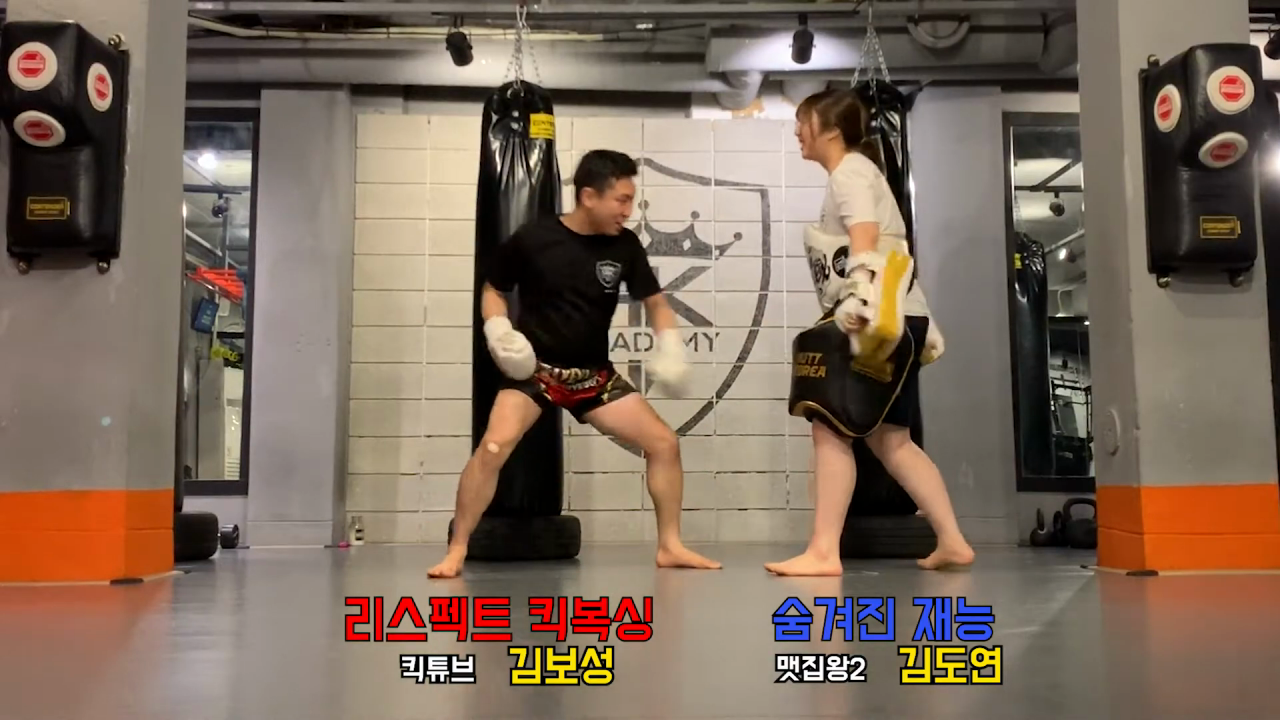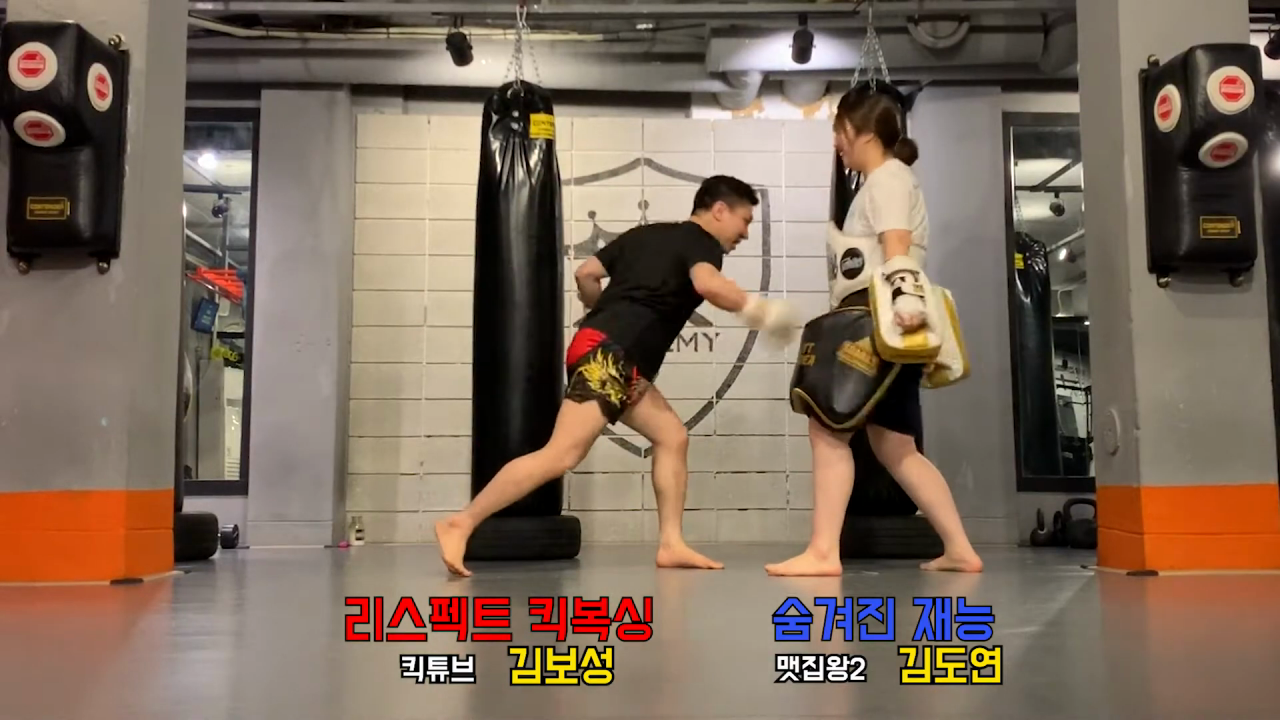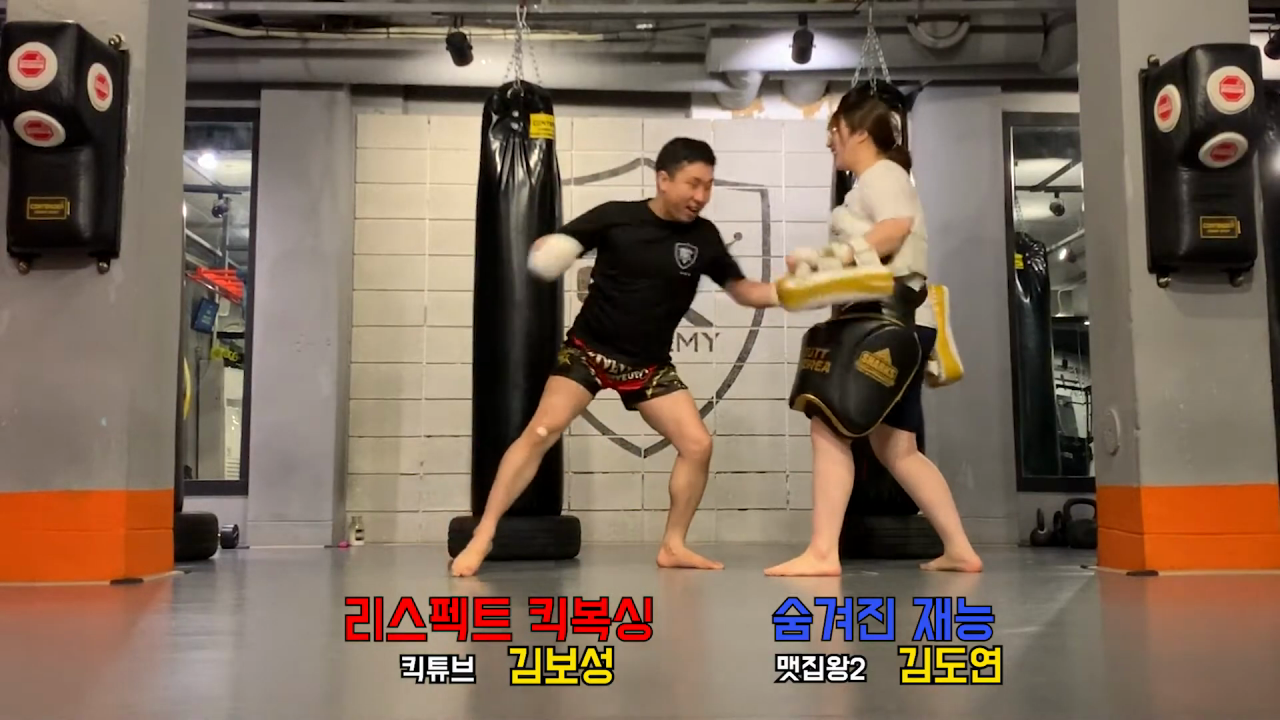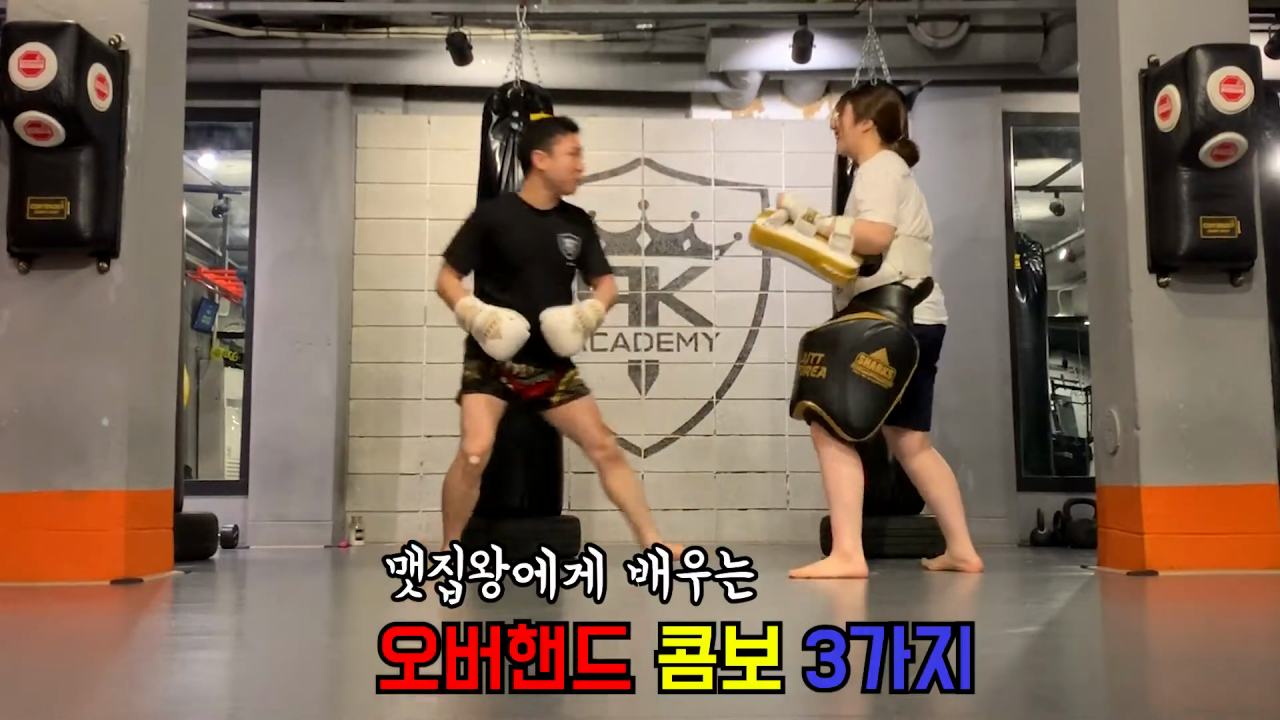
dt=0.4s
person 1, frame 1
left shoulder: (849, 175)
right shoulder: (855, 173)
left elbow: (865, 240)
left wrist: (855, 298)
right wrist: (923, 332)
left hip: (885, 320)
right hip: (891, 321)
left knee: (831, 428)
right knee: (891, 441)
left ankle: (823, 552)
right ankle: (952, 541)
person 1, frame 2
left shoulder: (888, 178)
right shoulder: (881, 183)
left elbow: (897, 245)
left wrist: (906, 300)
left knee: (827, 427)
right knee: (895, 449)
left ankle: (823, 552)
right ankle: (960, 550)
person 1, frame 3
left shoulder: (882, 175)
right shoulder: (869, 185)
left elbow: (895, 230)
left wrist: (829, 253)
left knee: (830, 426)
right knee: (895, 446)
left ankle: (822, 552)
right ankle: (959, 548)
person 1, frame 4
left shoulder: (879, 168)
right shoulder: (885, 169)
left elbow: (875, 238)
right hip: (914, 322)
left knee: (830, 427)
right knee: (910, 443)
left ankle: (847, 554)
right ankle: (961, 549)
person 2, frame 1
left shoulder: (626, 244)
right shoulder: (535, 238)
left elbow: (656, 301)
right elbow: (493, 288)
left wrist: (669, 344)
right wrist: (497, 329)
left hip: (594, 374)
right hip: (535, 367)
left knee: (664, 443)
right knee: (495, 446)
left ankle: (670, 546)
right ankle: (457, 550)
person 2, frame 2
left shoulder: (647, 234)
right shoulder: (702, 242)
left elbow: (586, 273)
right elbow: (708, 285)
left wrist: (598, 311)
right wrist: (764, 311)
left hip: (628, 363)
right hip: (612, 356)
left knee: (673, 438)
right knee: (561, 456)
left ankle: (673, 545)
right ankle: (460, 525)
person 2, frame 3
left shoulder: (704, 236)
right shoulder: (614, 216)
left elbow: (742, 290)
right elbow: (562, 243)
right wrist: (551, 248)
left hip: (650, 363)
right hip: (589, 349)
left knee: (698, 444)
right knee: (541, 431)
left ankle: (674, 545)
right ankle: (482, 537)
person 2, frame 4
left shoulder: (576, 223)
right shoulder: (493, 216)
left elbow: (604, 286)
right elbow: (447, 279)
left wrist: (584, 316)
right wrist: (478, 315)
left hip: (553, 363)
right hip: (493, 358)
left knee: (604, 448)
right knee: (473, 454)
left ankle: (652, 544)
right ankle: (449, 549)
